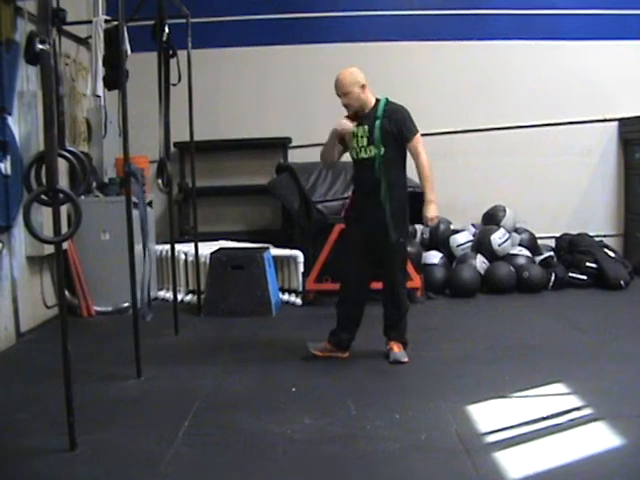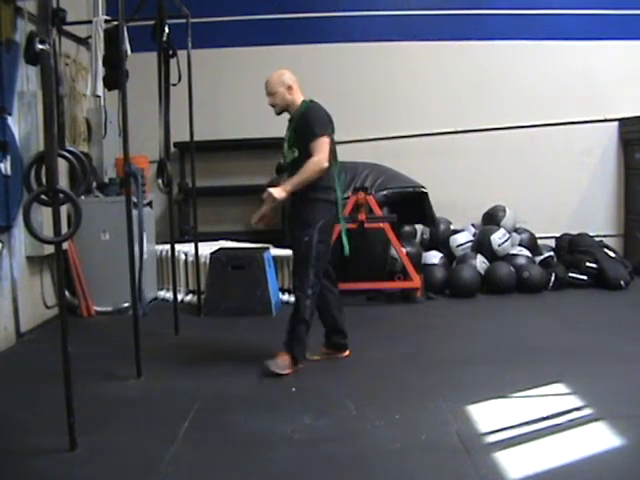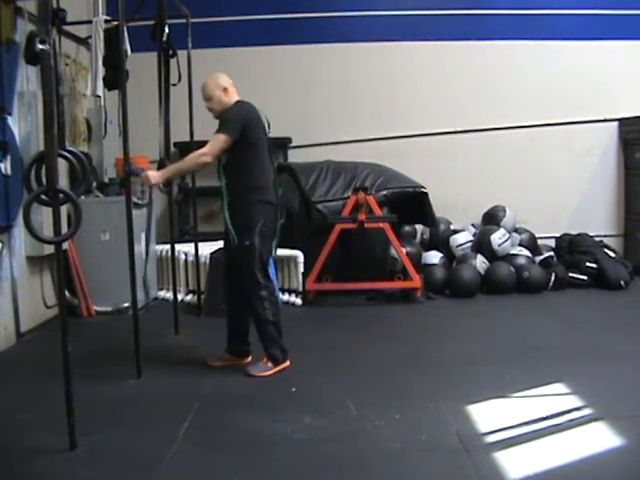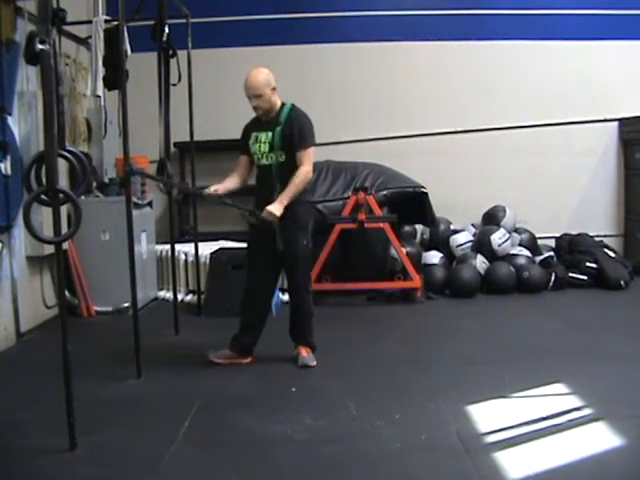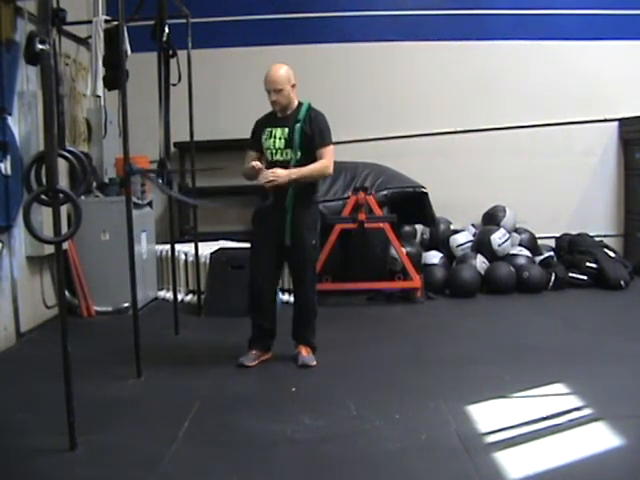
dt=1s
person 1, frame 1
left shoulder: (394, 114)
right shoulder: (349, 123)
left elbow: (420, 156)
right elbow: (326, 161)
left wrist: (430, 200)
right wrist: (336, 137)
left hip: (391, 210)
right hip: (359, 209)
left knee: (394, 277)
right knee: (352, 277)
left ankle: (396, 341)
right ankle: (340, 341)
person 1, frame 2
left shoulder: (313, 114)
right shoulder: (296, 121)
left elbow: (321, 161)
left wrist: (284, 189)
right wrist: (270, 205)
left hip: (318, 207)
right hip: (304, 207)
left knee: (306, 279)
right knee: (320, 276)
left ankle: (292, 353)
right ankle: (337, 343)
person 1, frame 3
left shoulder: (240, 114)
right shoulder: (238, 119)
left elbow: (206, 156)
left wrist: (163, 175)
right wrist: (222, 208)
left hip: (256, 211)
right hip: (241, 211)
left knee: (256, 282)
right knee: (235, 282)
left ankle: (276, 355)
right ankle: (238, 350)
person 1, frame 4
left shoulder: (296, 120)
right shoulder: (251, 128)
left elbow: (306, 169)
right elbow: (242, 172)
left wrist: (281, 203)
right wrist: (221, 187)
left hip: (293, 213)
right hip: (262, 213)
left knee: (299, 282)
right knee: (256, 284)
left ankle: (304, 346)
right ankle: (241, 348)
person 1, frame 5
left shoulder: (313, 119)
right shoulder: (262, 124)
left elbow: (327, 165)
right elbow: (247, 169)
left wrist: (289, 174)
right wrist: (253, 168)
left hip: (302, 212)
right hip: (268, 212)
left knee: (304, 281)
right knee: (260, 280)
left ankle: (304, 344)
right ankle: (261, 345)
